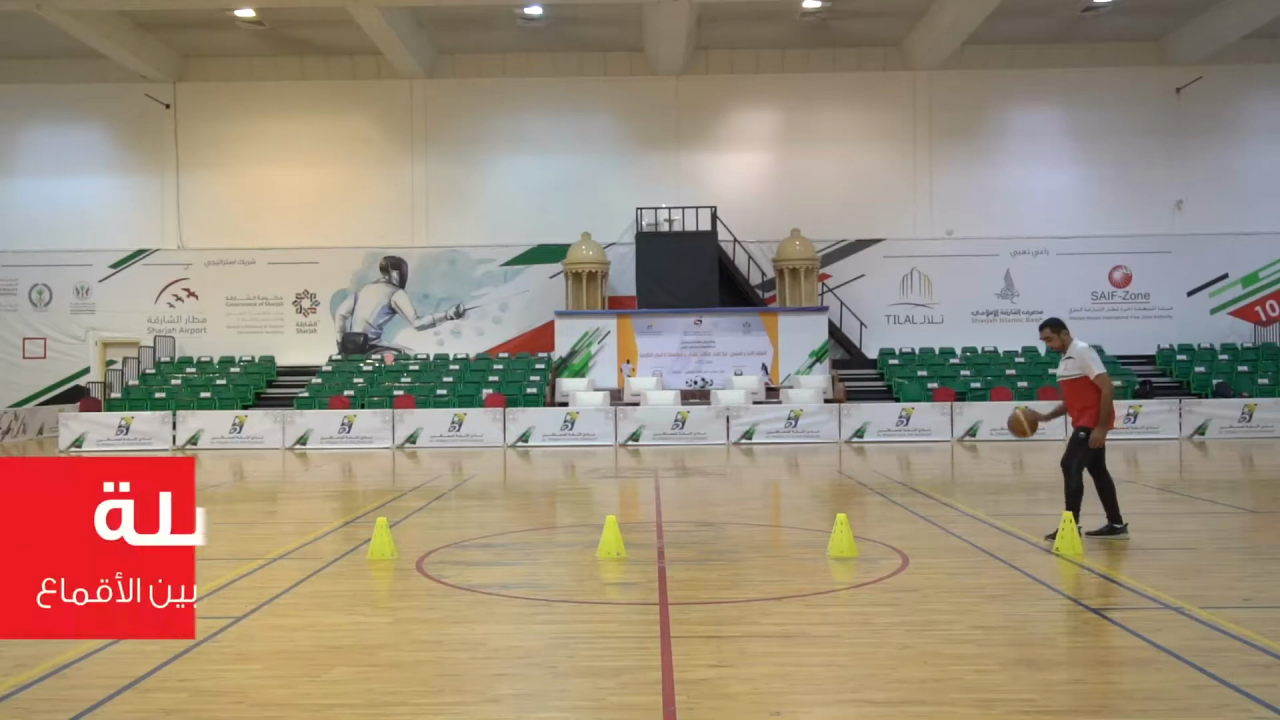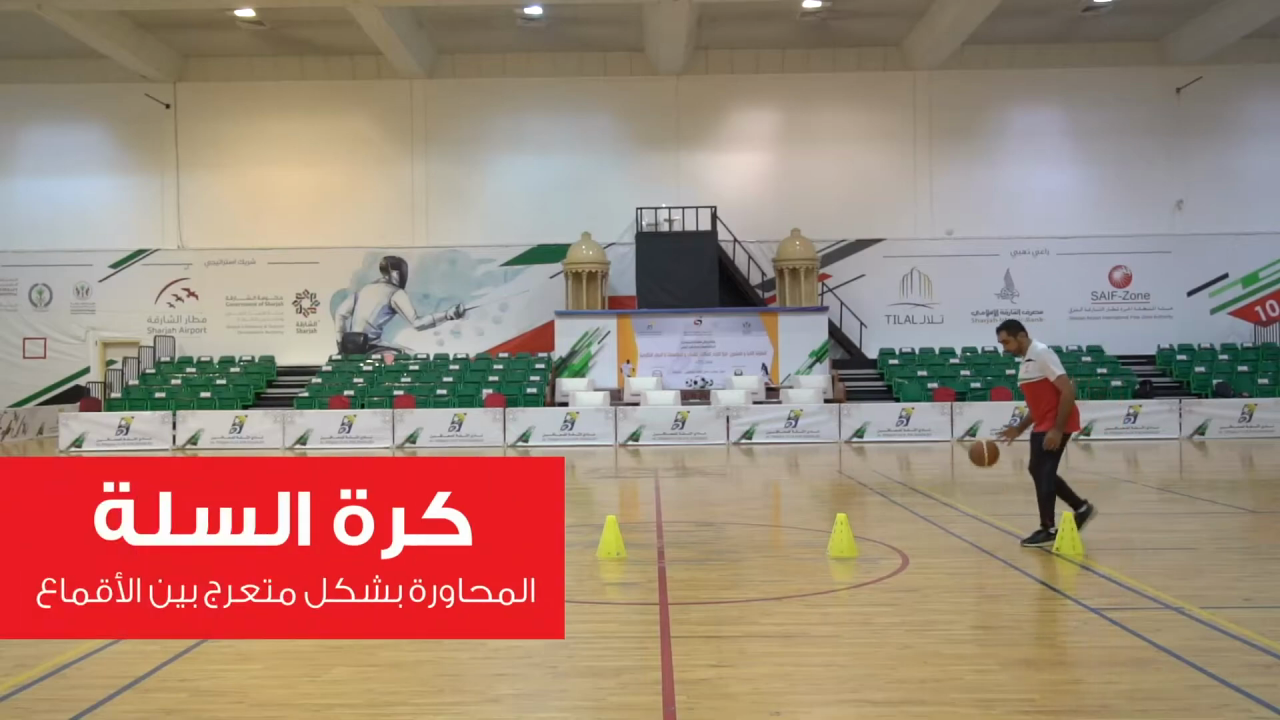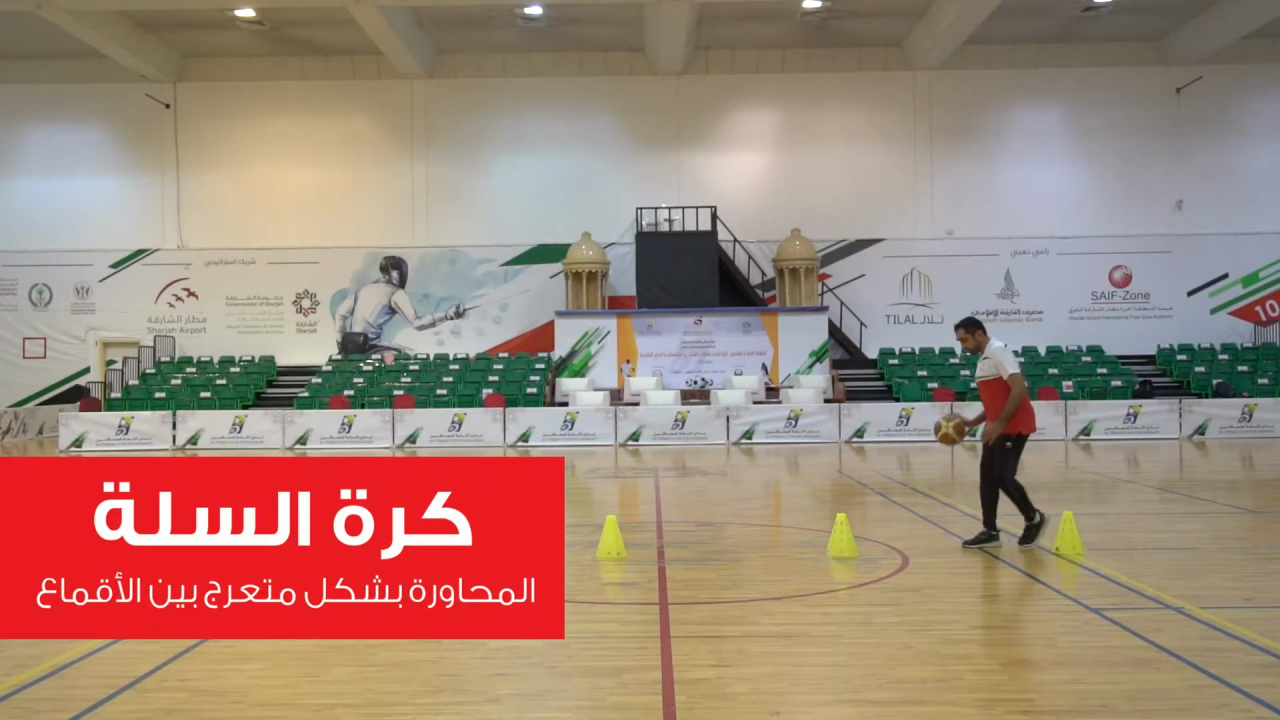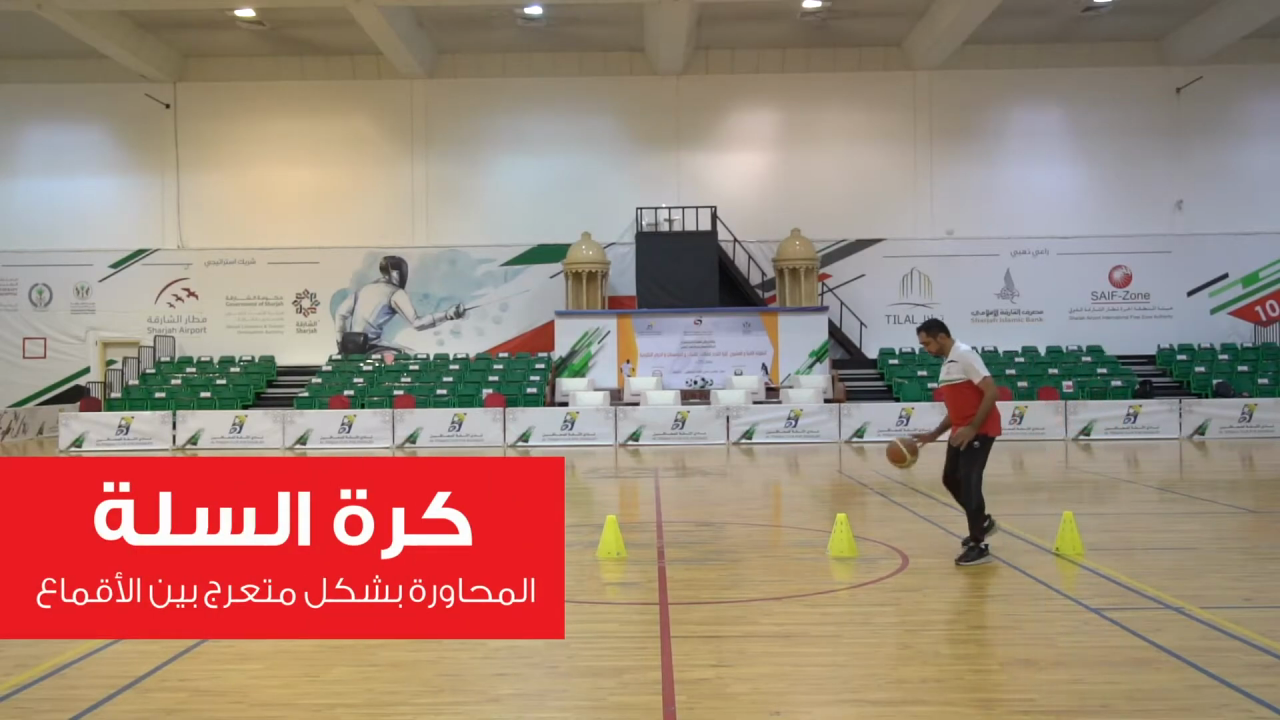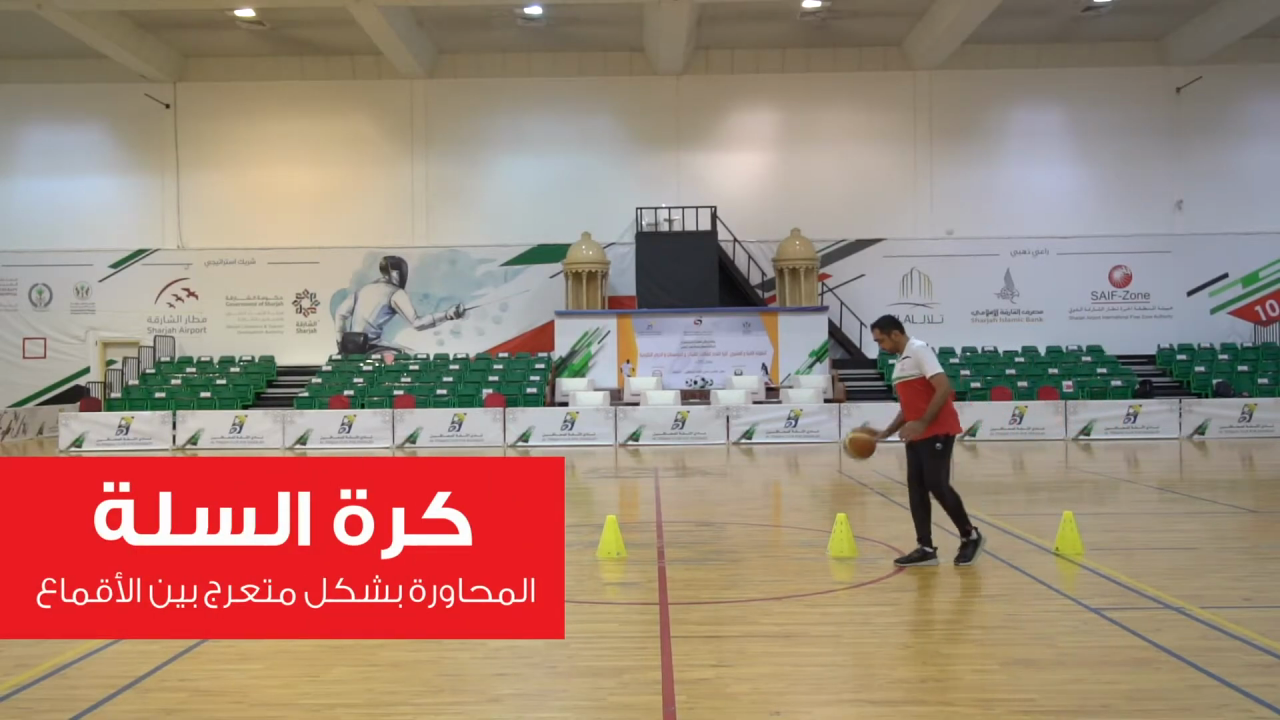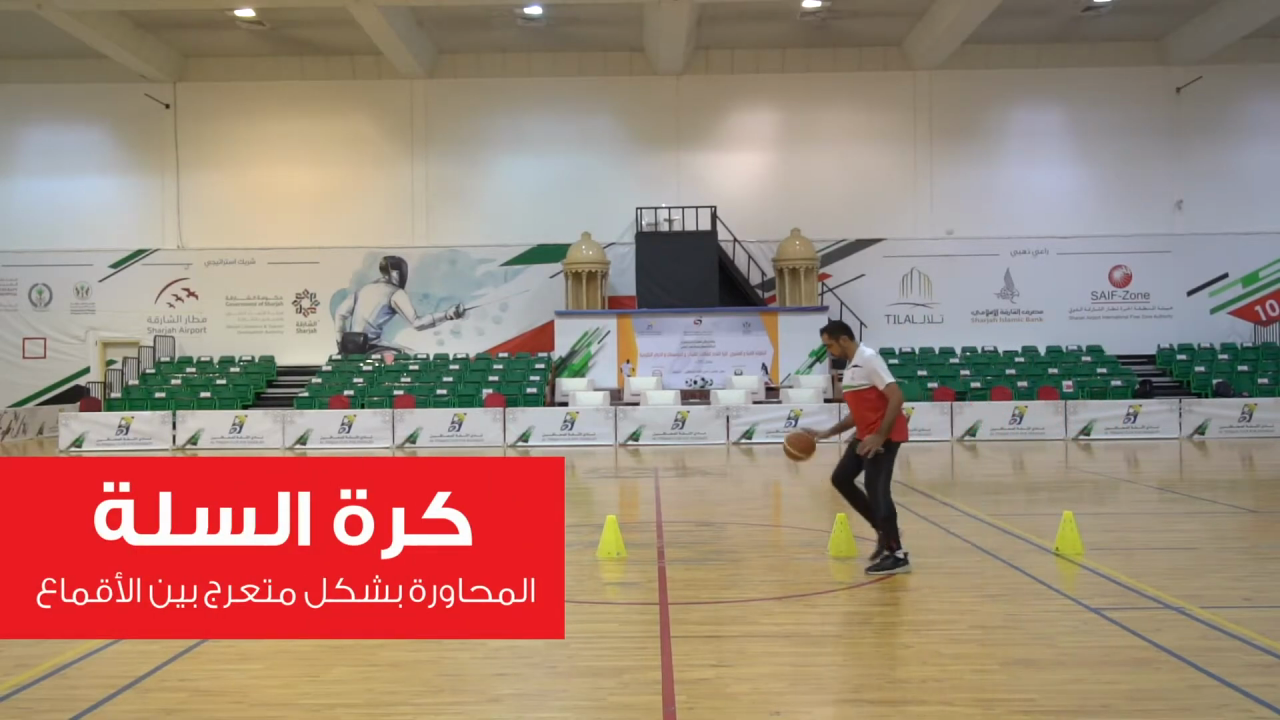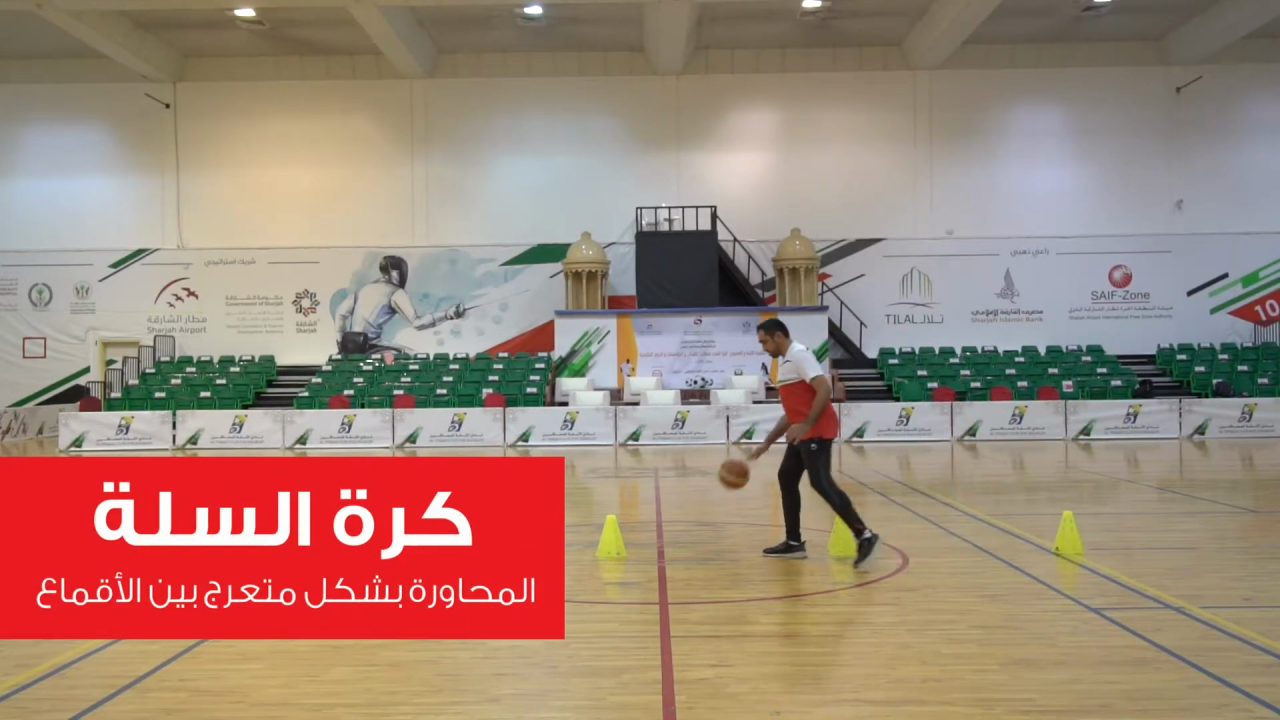
dt=0.4s
person 1, frame 1
left shoulder: (1083, 352)
right shoulder: (1066, 359)
left elbow: (1107, 388)
left wrist: (1101, 427)
right wrist: (1047, 416)
left hip: (1092, 423)
right hip: (1084, 423)
left knee: (1070, 465)
right knee: (1097, 470)
right ankle: (1116, 525)
person 1, frame 2
left shoulder: (1042, 354)
right shoulder: (1026, 362)
left elbow: (1068, 390)
left wrist: (1057, 429)
right wrist: (1020, 429)
left hip: (1056, 425)
right hip: (1043, 425)
left knee: (1043, 473)
right knee: (1039, 470)
left ankle: (1048, 530)
right ankle: (1080, 507)
person 1, frame 3
left shoulder: (998, 352)
right shoulder: (984, 359)
left elbow: (1019, 389)
left wrist: (999, 424)
right wrist: (974, 421)
left hip: (1014, 425)
right hip: (998, 425)
left knee: (1003, 475)
right knee: (987, 473)
left ankle: (1034, 519)
right ankle: (990, 531)
person 1, frame 4
left shoulder: (965, 355)
right shoulder: (948, 363)
left elbow: (991, 392)
left wrist: (972, 428)
right wrist: (934, 434)
left hip: (980, 430)
right hip: (962, 430)
left knee: (967, 480)
right knee: (951, 479)
left ankle: (979, 544)
right ankle: (983, 522)
person 1, frame 5
left shoulder: (919, 351)
right shoulder: (900, 363)
left elbow: (943, 388)
left wrist: (922, 424)
right wrist: (886, 432)
left hip: (937, 429)
right hip: (917, 431)
left knee: (936, 483)
right knee: (916, 484)
left ankle: (970, 536)
right ankle: (926, 548)
person 1, frame 6
left shoulder: (869, 360)
right shoulder: (850, 368)
left elbow: (896, 398)
left wrist: (879, 436)
right wrist: (827, 433)
left hip: (885, 436)
right hip: (867, 435)
left knee: (876, 489)
right knee: (841, 479)
left ankle: (897, 554)
right ankle: (885, 531)
person 1, frame 7
left shoulder: (799, 356)
right shoulder: (785, 364)
left elbow: (824, 390)
right elbow: (790, 411)
left wrist: (808, 425)
right wrist: (767, 442)
left hip: (815, 431)
right hip: (802, 431)
left knee: (821, 483)
right knee: (786, 477)
left ankle: (864, 536)
right ankle: (793, 542)
